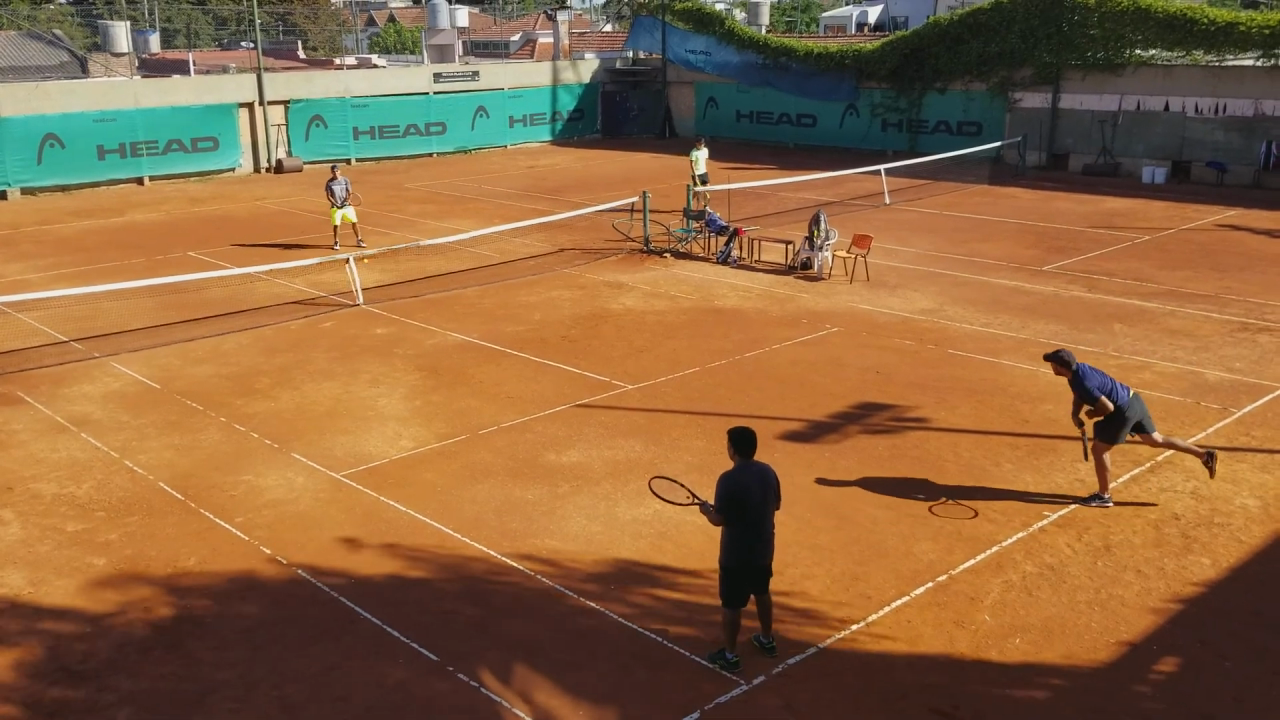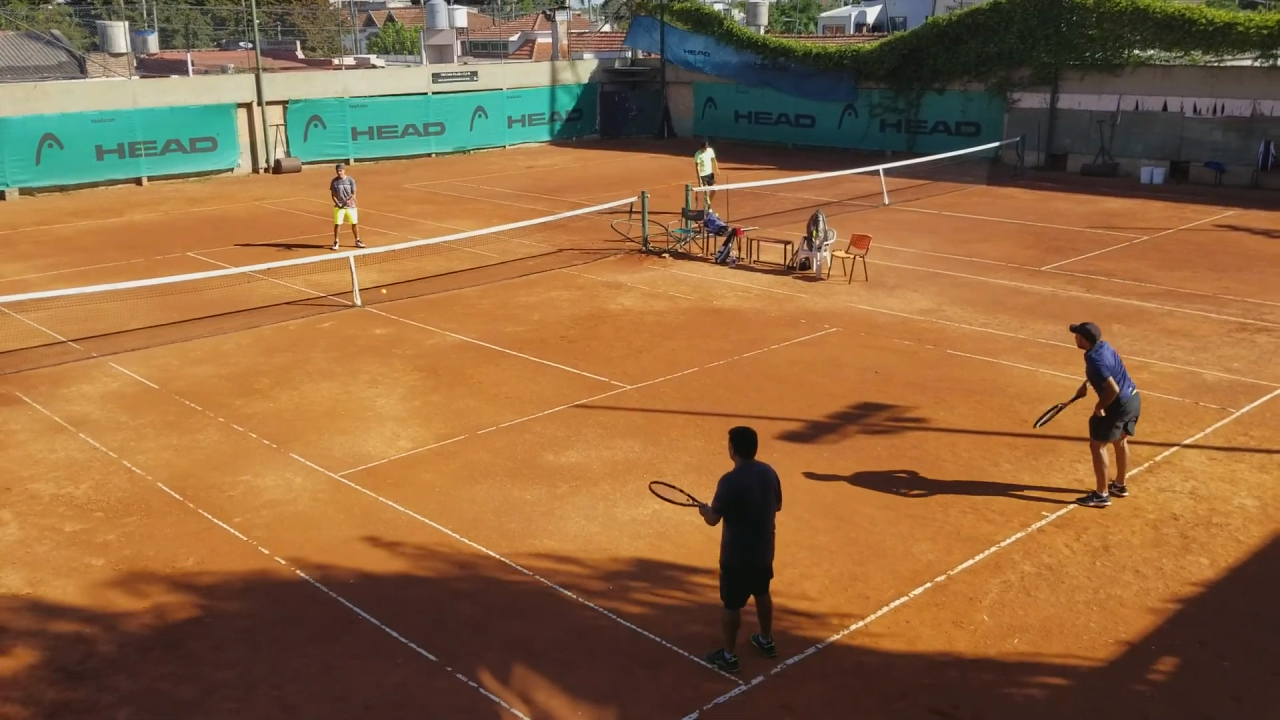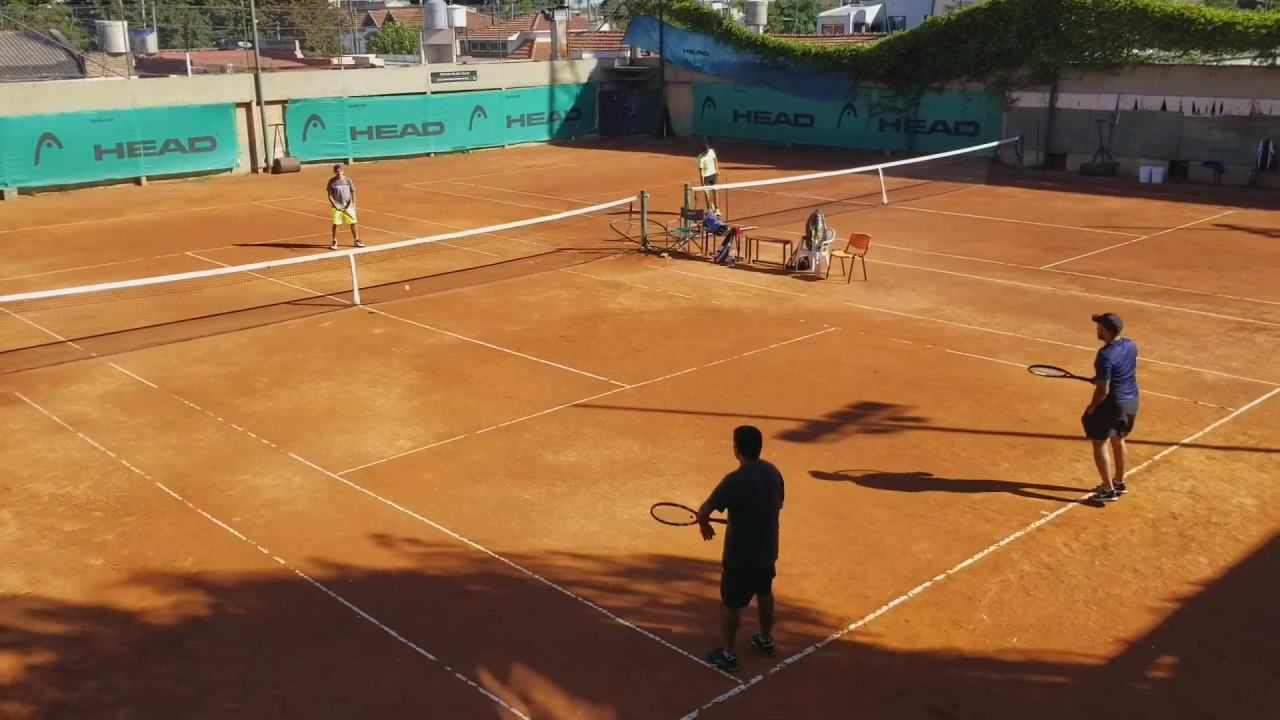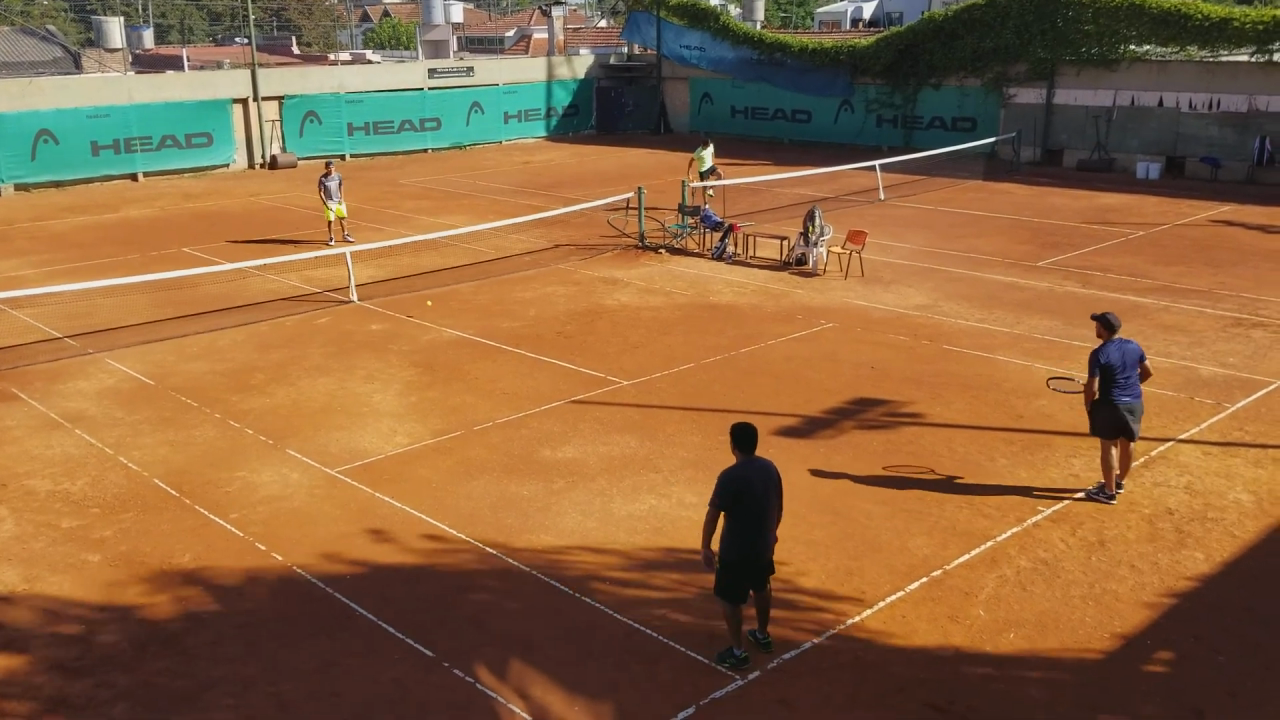
dt=0.3s
person 1, frame 1
left shoulder: (728, 479)
right shoulder: (768, 472)
left elbow: (719, 520)
right elbow: (776, 505)
left wrist: (706, 510)
left hip: (736, 554)
right hip: (763, 549)
left knee: (731, 604)
right knee: (762, 594)
left ankle: (730, 656)
right ankle: (767, 640)
person 1, frame 2
left shoulder: (730, 481)
right shoulder: (769, 472)
left elbow: (712, 520)
right elbow: (777, 506)
left wrist: (706, 510)
left hip: (737, 554)
right hip: (764, 549)
left knee: (731, 604)
right knee: (762, 594)
left ankle: (728, 656)
right ankle: (766, 640)
person 1, frame 3
left shoulder: (735, 480)
right shoulder: (773, 471)
left elbow: (704, 510)
left wrist: (704, 525)
left hip: (740, 553)
right hip: (767, 548)
left knee: (731, 602)
right knee: (764, 594)
left ankle: (727, 654)
right ankle: (765, 640)
person 1, frame 4
left shoulder: (730, 476)
right shoulder: (770, 468)
left elbow: (713, 514)
right elbow: (779, 505)
left wrist: (705, 548)
right wrist: (772, 532)
left hip: (736, 549)
right hip: (764, 545)
left knee: (730, 598)
right knee: (761, 589)
left ankle: (737, 652)
right ankle: (762, 635)
person 2, frame 1
left shoulder: (1083, 384)
right shoulder: (1078, 370)
left elbow: (1108, 408)
right elbow: (1078, 397)
left wrist: (1092, 414)
right wrist: (1075, 416)
left hip: (1123, 411)
right hip: (1133, 401)
left knee: (1099, 449)
right knee: (1157, 440)
left ankle: (1103, 496)
right ankle: (1205, 455)
person 2, frame 2
left shoulder: (1095, 359)
right shoulder: (1103, 347)
left elbow: (1113, 389)
left wrist: (1099, 407)
right wrist: (1085, 385)
left hip: (1120, 404)
right hip: (1133, 398)
left knee: (1097, 446)
right knee: (1120, 442)
left ankle: (1101, 495)
right ankle: (1120, 485)
person 2, frame 3
left shoulder: (1105, 355)
right shoulder: (1129, 345)
left elbow: (1103, 390)
left wrist: (1092, 407)
left hip: (1114, 404)
right hip: (1132, 401)
left knee: (1100, 443)
right knee: (1118, 440)
left ankle: (1108, 490)
right ankle: (1119, 482)
person 2, frame 4
left shoulder: (1099, 354)
right shoulder: (1133, 346)
left elbow: (1092, 387)
right elbow: (1148, 372)
left wrist: (1088, 404)
left hip: (1109, 406)
right hip: (1134, 403)
left knee: (1108, 448)
right knee: (1127, 445)
left ankle: (1109, 491)
right ankle: (1120, 482)
